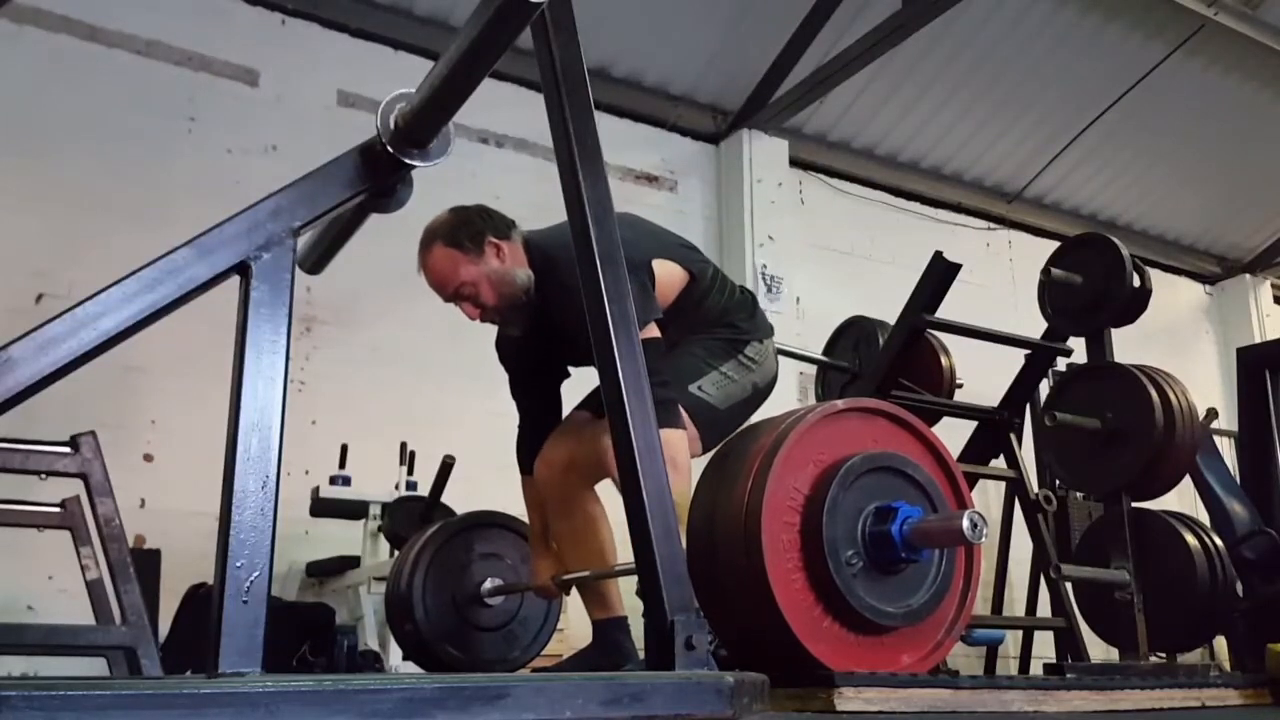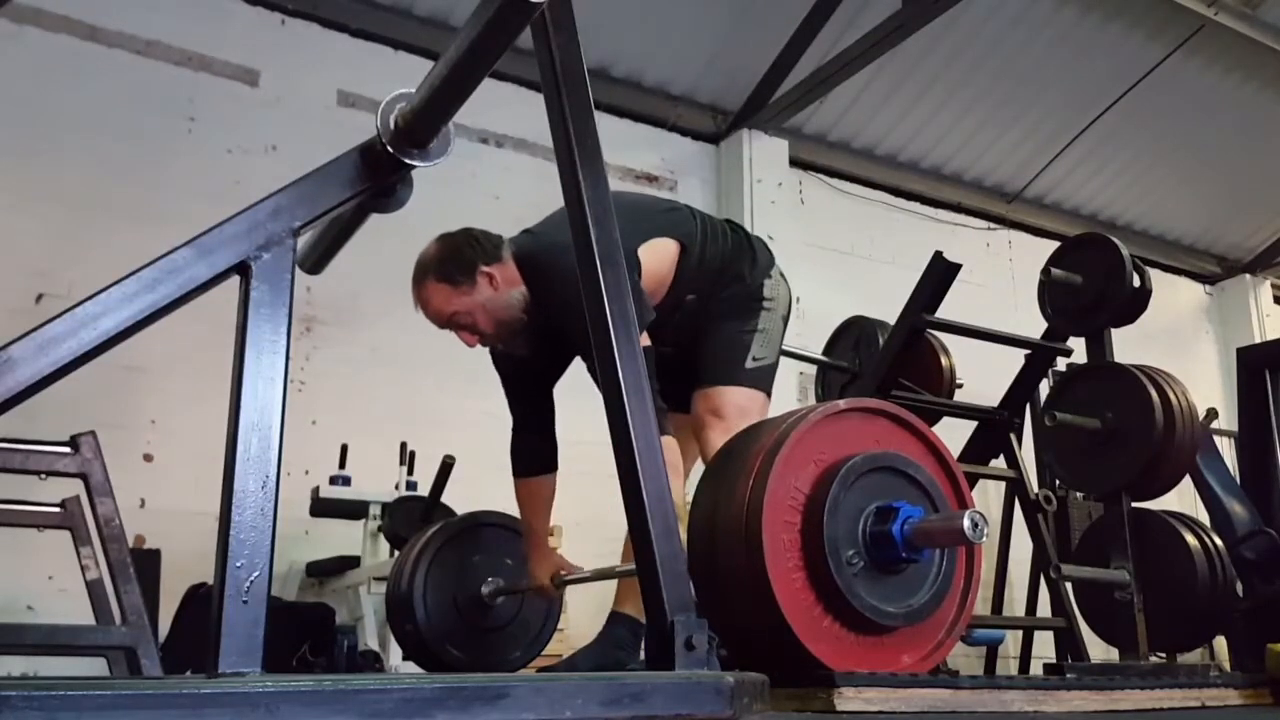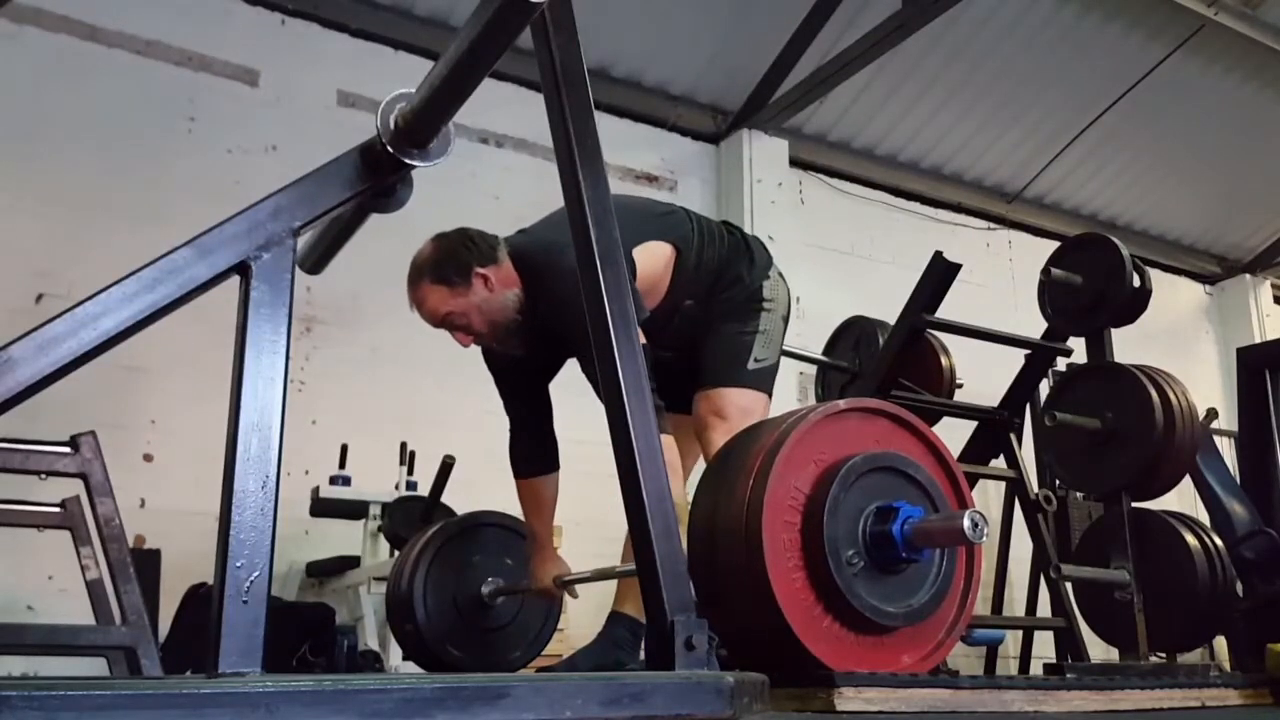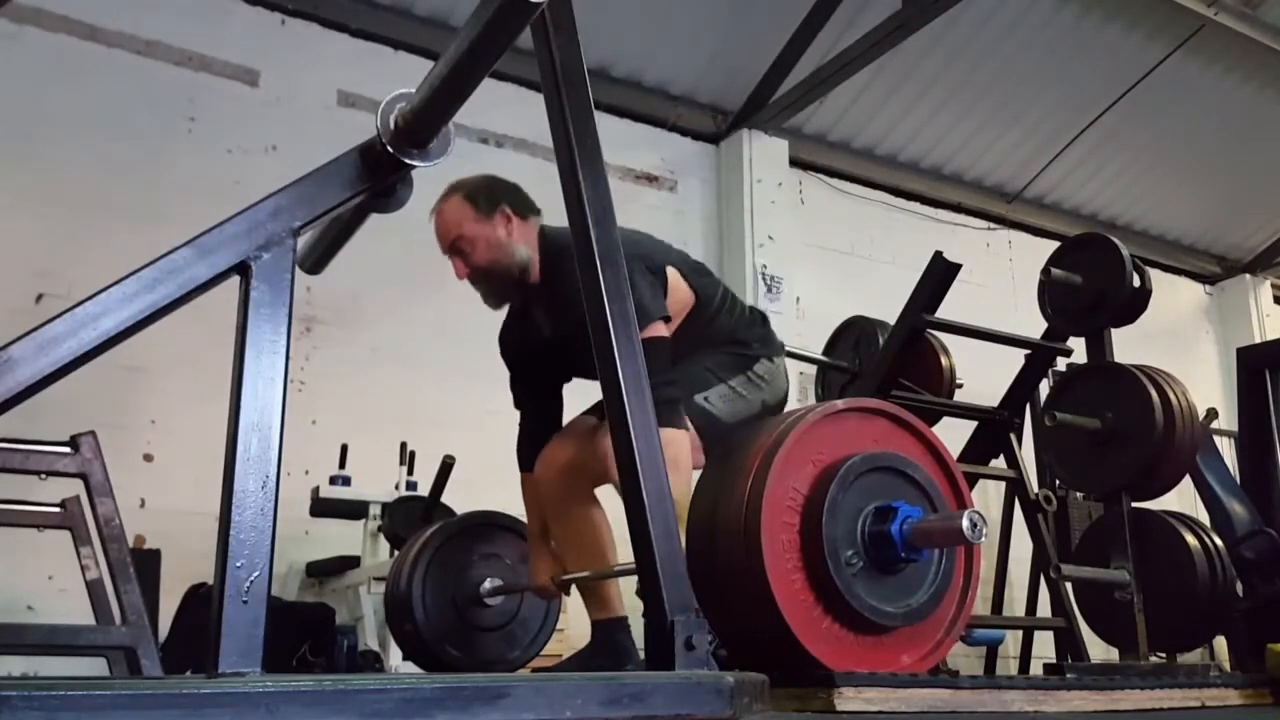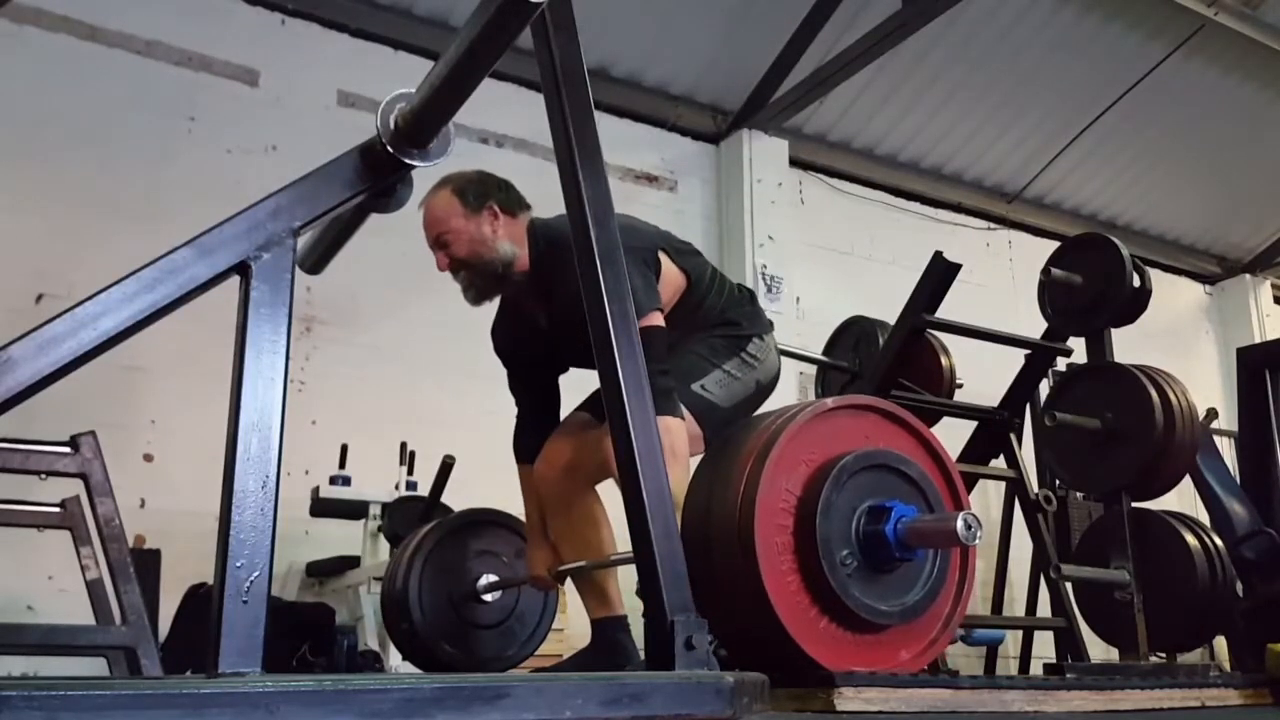
dt=0.5s
person 1, frame 1
left shoulder: (585, 269)
right shoulder: (519, 328)
left elbow: (653, 399)
right elbow: (536, 433)
right wrist: (542, 550)
left hip: (731, 344)
right hip: (657, 357)
right knee: (557, 465)
right ankle: (611, 642)
person 1, frame 2
left shoulder: (575, 275)
right shoulder: (516, 330)
right elbow: (532, 437)
right wrist: (538, 550)
left hip: (739, 292)
right hip: (676, 320)
left knee: (723, 447)
right ankle: (621, 639)
person 1, frame 3
left shoulder: (570, 277)
right shoulder: (510, 328)
right elbow: (531, 437)
right wrist: (541, 550)
left hip: (740, 293)
right hip: (675, 323)
left knee: (725, 450)
right ankle: (621, 638)
person 1, frame 4
right shoulder: (525, 328)
left elbow: (658, 401)
right elbow: (537, 432)
right wrist: (539, 548)
left hip: (742, 365)
right hip: (683, 369)
right knee: (558, 467)
right ankle: (612, 641)
person 1, frame 5
right shoulder: (517, 321)
left elbow: (652, 386)
right elbow: (535, 425)
right wrist: (537, 539)
left hip: (731, 343)
right knee: (558, 466)
right ankle: (611, 641)
